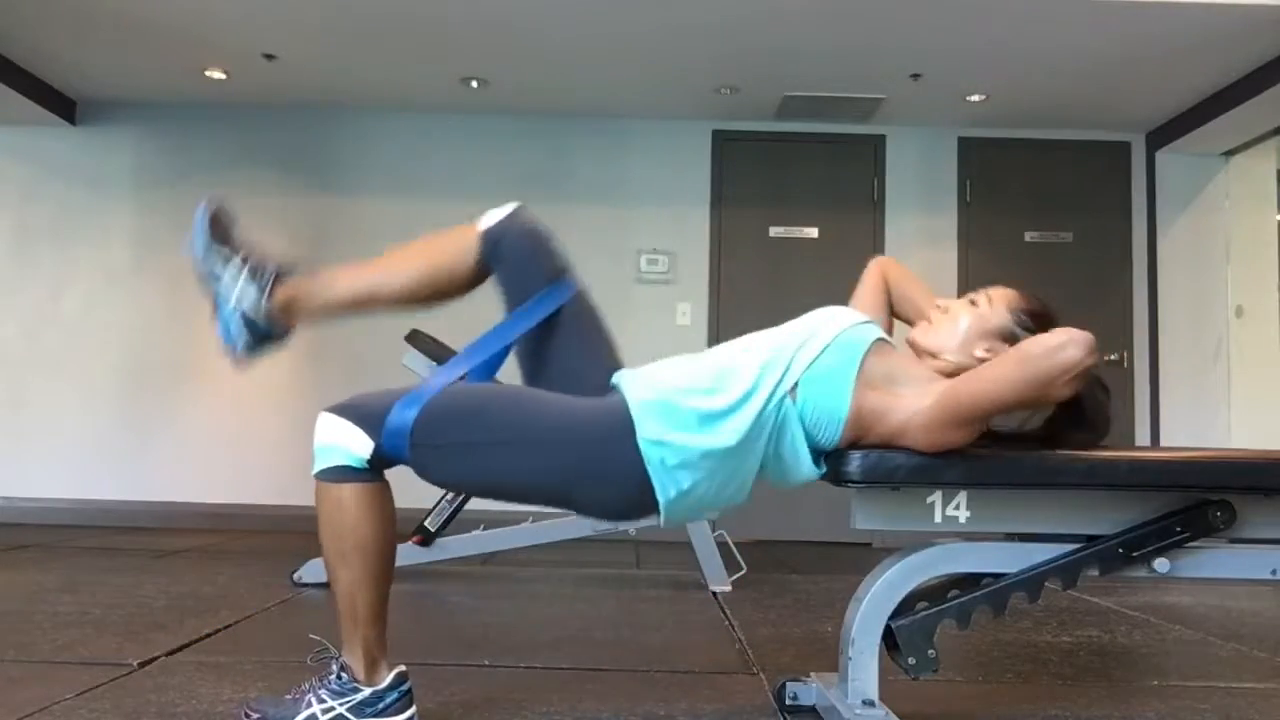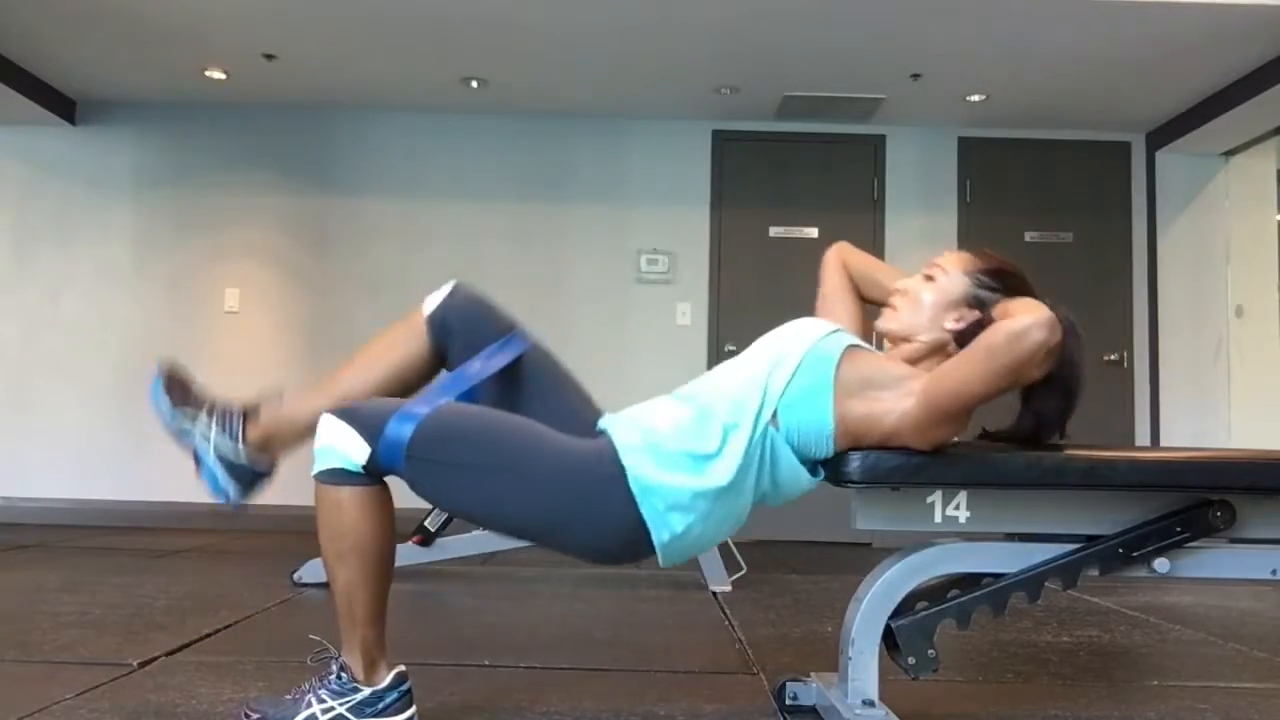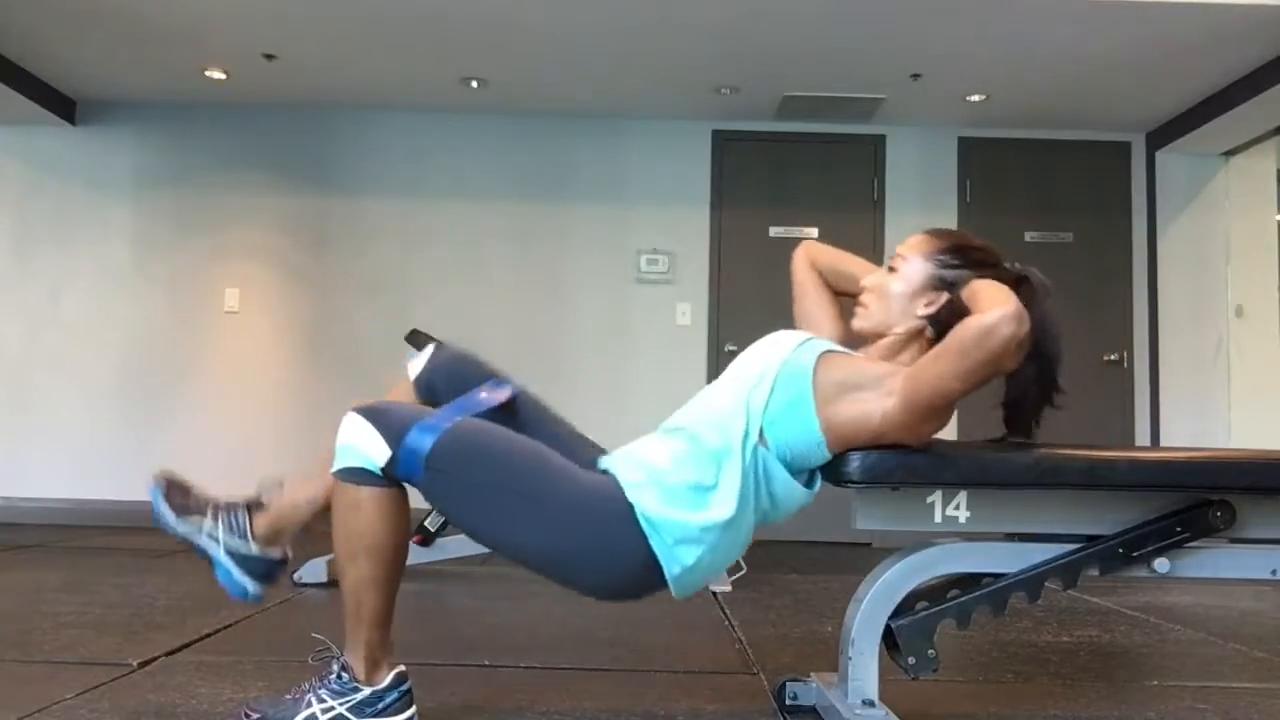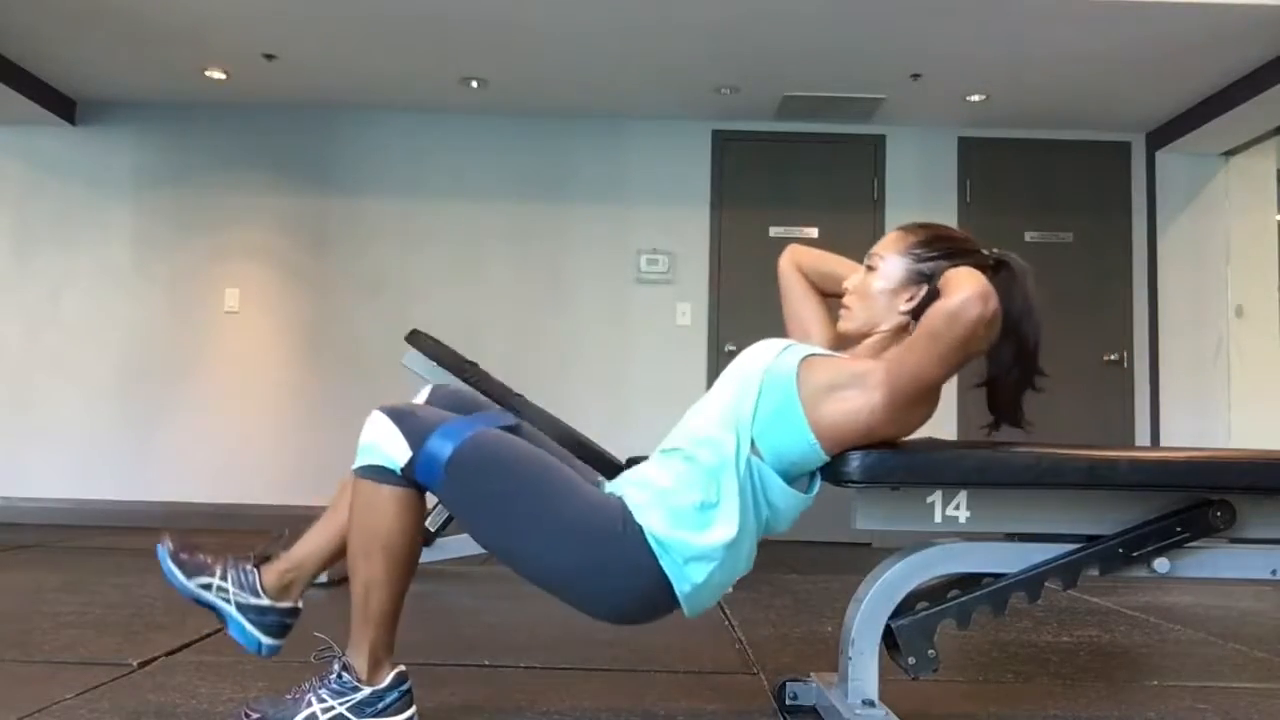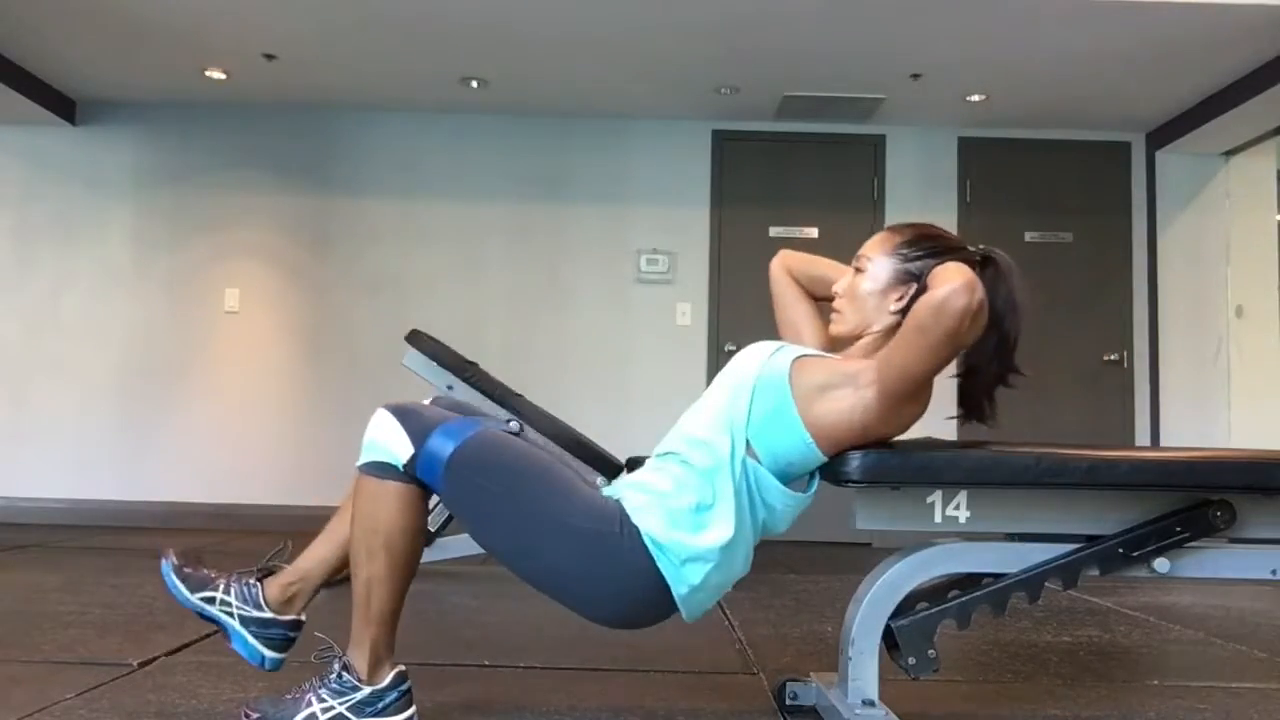
dt=0.2s
person 1, frame 1
left shoulder: (932, 408)
right shoulder: (884, 352)
left elbow: (1071, 347)
right elbow: (881, 265)
left wrist: (994, 324)
right wrist: (942, 304)
left hip: (633, 450)
right hip: (625, 409)
left knee: (351, 432)
right knee: (510, 235)
right ankle: (281, 298)
person 1, frame 2
left shoulder: (915, 405)
right shoulder: (856, 357)
left elbow: (1037, 332)
right elbow: (839, 255)
left wrist: (981, 298)
right wrist: (911, 294)
left hip: (626, 499)
right hip: (618, 456)
left knee: (351, 434)
right knee: (455, 313)
right ankle: (252, 438)
person 1, frame 3
left shoulder: (897, 401)
right shoulder: (842, 359)
left elbow: (1006, 325)
right elbow: (808, 254)
left wrist: (975, 280)
right wrist: (895, 279)
left hip: (632, 534)
right hip: (622, 494)
left knee: (372, 434)
right knee: (439, 375)
right ankle: (260, 535)
person 1, frame 4
left shoulder: (883, 394)
right shoulder: (833, 362)
left elbow: (973, 306)
right elbow: (793, 258)
left wrist: (963, 271)
right wrist: (881, 273)
left hip: (637, 558)
right hip: (628, 518)
left knee: (397, 436)
right knee: (438, 409)
right ankle: (270, 592)
person 1, frame 5
left shoulder: (877, 392)
right shoulder: (830, 365)
left elbow: (962, 296)
right elbow: (786, 264)
left wrist: (933, 273)
right wrist: (869, 277)
left hip: (637, 561)
right hip: (625, 523)
left knee: (402, 433)
right knee: (434, 428)
right ankle: (273, 605)
